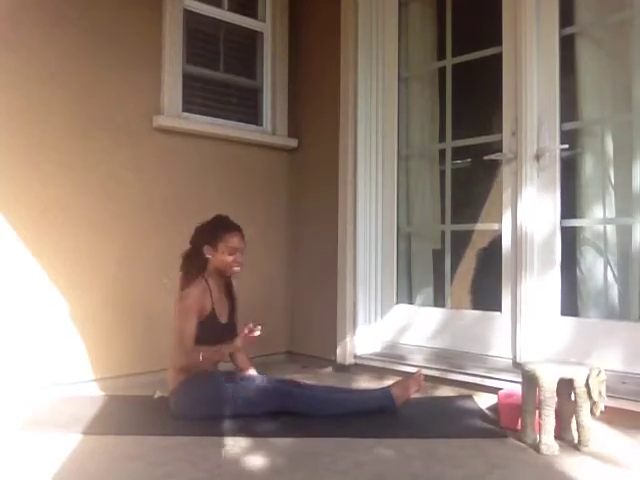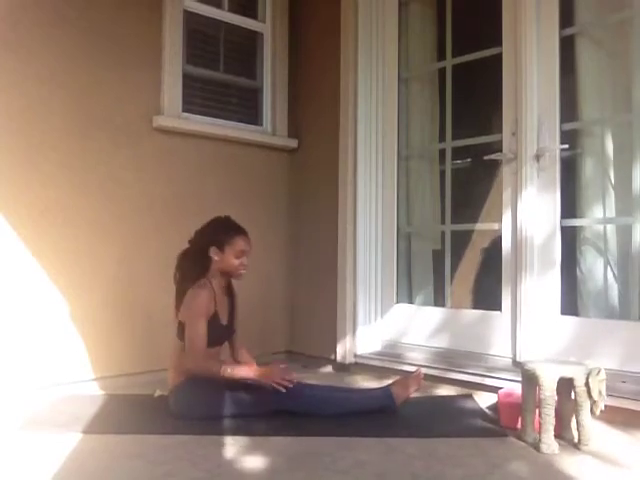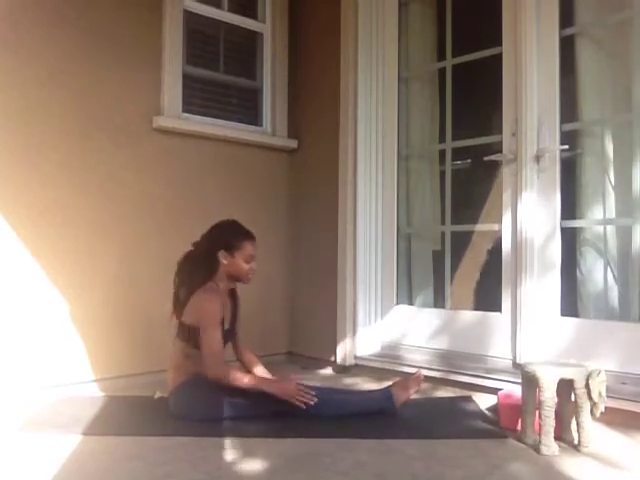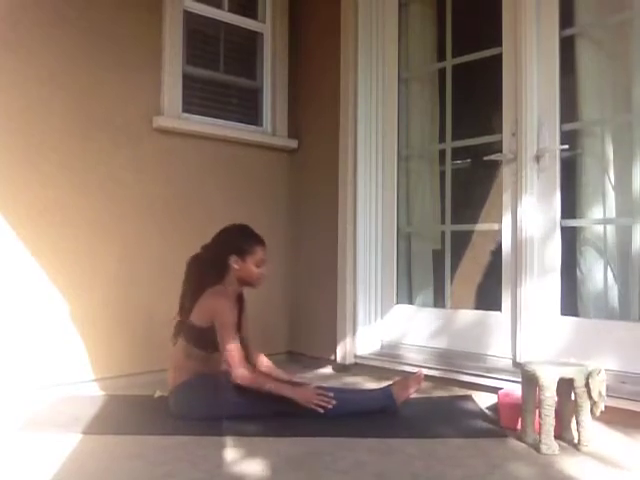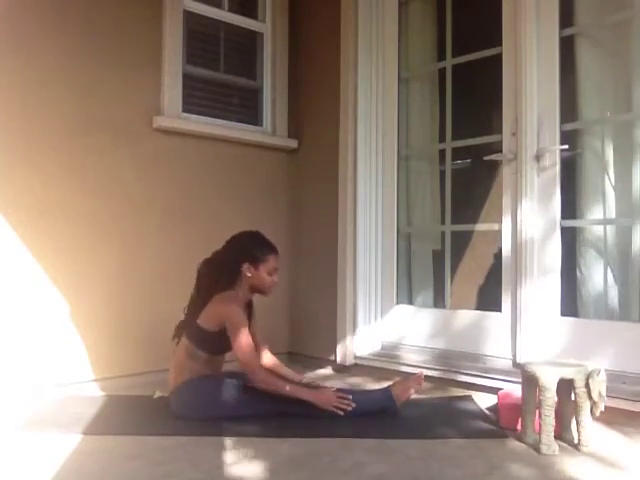
dt=0.1s
person 1, frame 1
left shoulder: (227, 292)
right shoulder: (196, 293)
left elbow: (236, 349)
right elbow: (181, 360)
left wrist: (258, 379)
right wrist: (230, 348)
left hip: (208, 382)
right hip: (190, 394)
left knee: (284, 386)
right knee: (282, 395)
left ankle: (384, 396)
right ankle: (386, 398)
person 1, frame 2
left shoulder: (227, 291)
right shoulder: (200, 295)
left elbow: (235, 347)
right elbow: (195, 364)
left wrist: (260, 376)
right wrist: (256, 374)
left hip: (207, 384)
right hip: (190, 394)
left knee: (285, 386)
right knee: (281, 395)
left ankle: (383, 395)
right ankle: (386, 397)
person 1, frame 3
left shoulder: (228, 295)
right shoulder: (210, 299)
left elbow: (238, 351)
right elbow: (215, 369)
left wrist: (273, 381)
right wrist: (274, 387)
left hip: (204, 386)
right hip: (190, 395)
left knee: (285, 390)
right knee: (280, 399)
left ankle: (383, 397)
right ankle: (386, 399)
person 1, frame 4
left shoulder: (234, 297)
right shoulder: (219, 302)
left elbow: (247, 352)
right elbow: (237, 373)
left wrist: (288, 381)
right wrist: (292, 391)
left hip: (206, 383)
right hip: (190, 394)
left knee: (288, 389)
right knee: (290, 398)
left ankle: (382, 397)
right ankle: (385, 399)
person 1, frame 5
left shoulder: (239, 302)
right shoulder: (230, 306)
left elbow: (262, 356)
right elbow: (255, 374)
left wrist: (306, 384)
right wrist: (312, 395)
left hip: (205, 385)
right hip: (191, 394)
left knee: (282, 389)
right knee: (280, 399)
left ankle: (383, 397)
right ankle: (386, 399)
